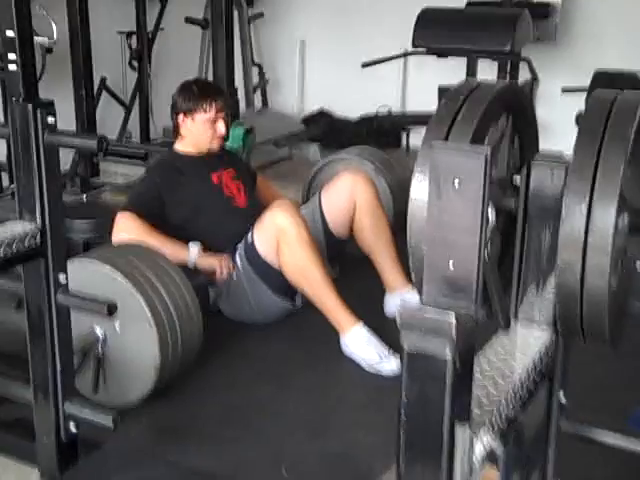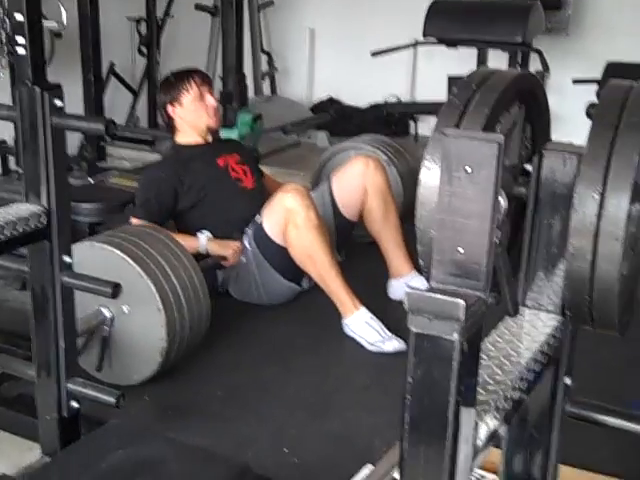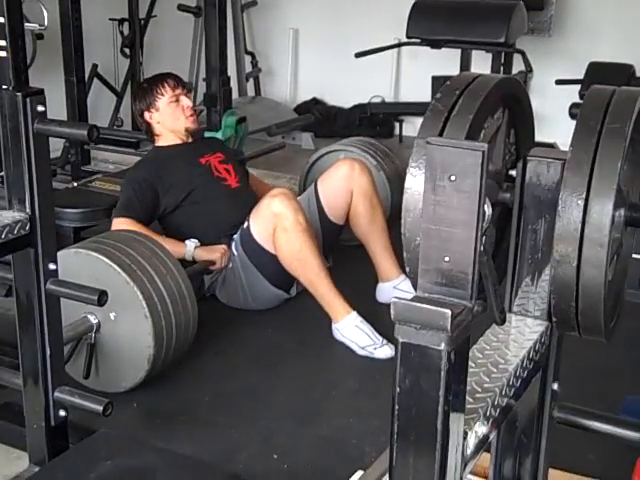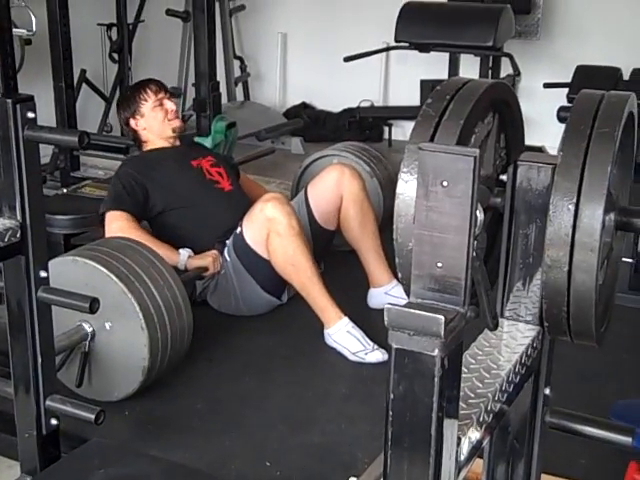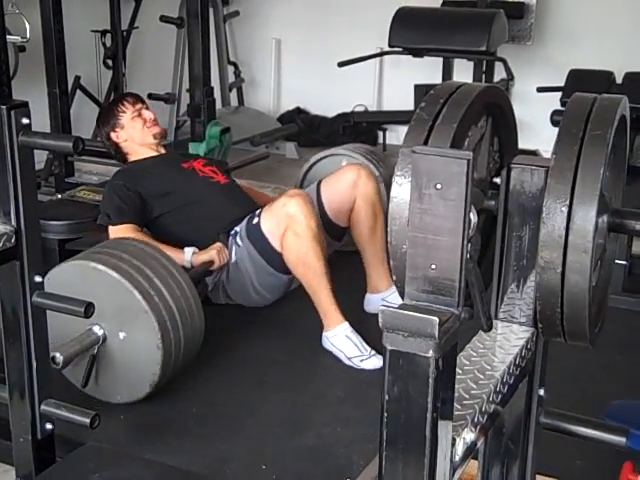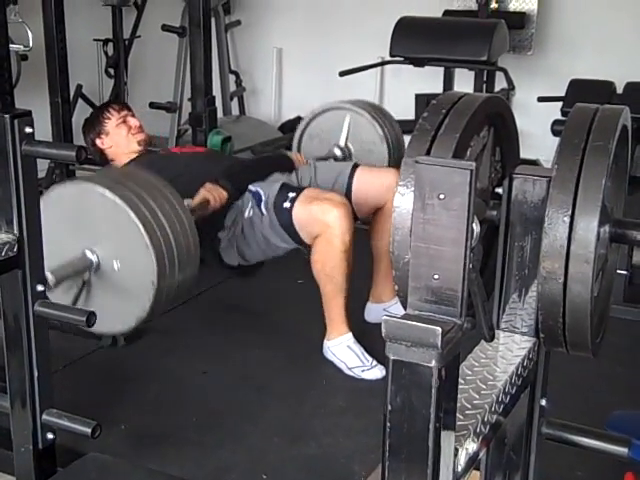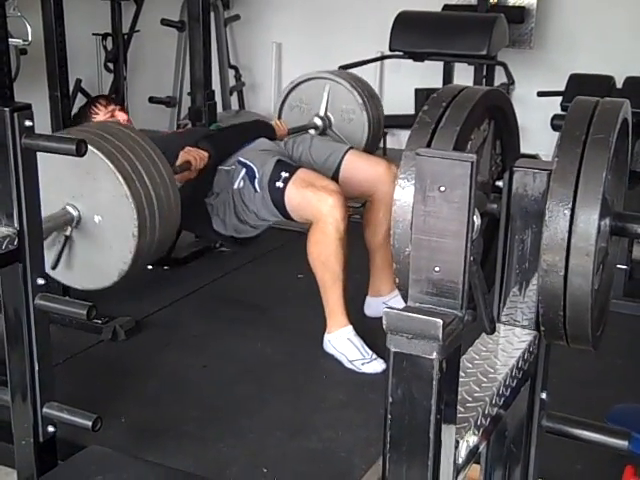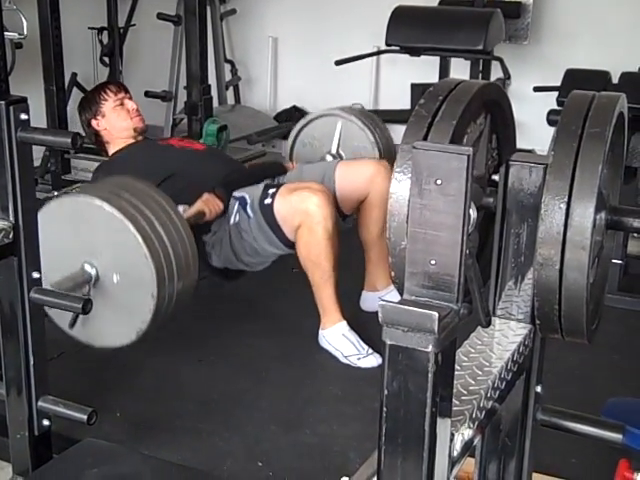
dt=0.5s
person 1, frame 1
left shoulder: (223, 157)
right shoulder: (162, 178)
left elbow: (258, 184)
right elbow: (124, 232)
left wrist: (298, 221)
right wrist: (196, 255)
left hip: (289, 259)
right hip: (239, 282)
left knee: (353, 184)
right knee: (283, 216)
left ankle: (400, 293)
right ankle: (352, 333)
person 1, frame 2
left shoulder: (232, 148)
right shoulder: (165, 173)
left wrist: (313, 204)
right wrist: (206, 243)
left hip: (293, 244)
right hip: (247, 266)
left knee: (364, 169)
right knee: (292, 198)
left ankle: (403, 279)
right ankle: (354, 317)
person 1, frame 3
left shoulder: (213, 146)
right shoulder: (148, 173)
right elbow: (121, 233)
left wrist: (296, 214)
right wrist: (192, 249)
left hip: (283, 245)
right hip: (234, 270)
left knee: (350, 171)
right knee: (279, 203)
left ankle: (392, 282)
right ankle: (345, 320)
person 1, frame 4
left shoulder: (199, 151)
right shoulder: (136, 171)
left elbow: (242, 183)
right elbow: (117, 230)
left wrist: (293, 214)
right wrist: (185, 259)
left hip: (278, 254)
right hip: (226, 274)
left knee: (341, 176)
right knee: (273, 208)
left ankle: (384, 288)
right ankle: (337, 326)
person 1, frame 5
left shoulder: (189, 159)
right shoulder: (127, 182)
right elbow: (124, 241)
right wrist: (190, 256)
left hip: (274, 241)
right hip: (232, 261)
left knee: (356, 178)
right knee: (294, 204)
left ankle: (381, 293)
right ankle: (336, 330)
person 1, frame 6
left shoulder: (171, 158)
left wrist: (291, 161)
right wrist: (195, 202)
right hip: (244, 211)
left knee: (393, 183)
right knee: (334, 216)
left ankle: (383, 301)
right ankle: (338, 339)
person 1, frame 7
left shoulder: (158, 146)
left wrist: (271, 128)
right hip: (236, 172)
left knee: (384, 176)
right knee: (329, 203)
left ankle: (382, 294)
right ankle: (338, 332)
person 1, frame 8
left shoulder: (169, 143)
right shoulder: (111, 173)
left wrist: (284, 169)
right wrist: (186, 213)
left hip: (265, 190)
right hip: (230, 220)
left knee: (374, 173)
right knee: (314, 201)
left ankle: (378, 290)
right ankle: (332, 327)
